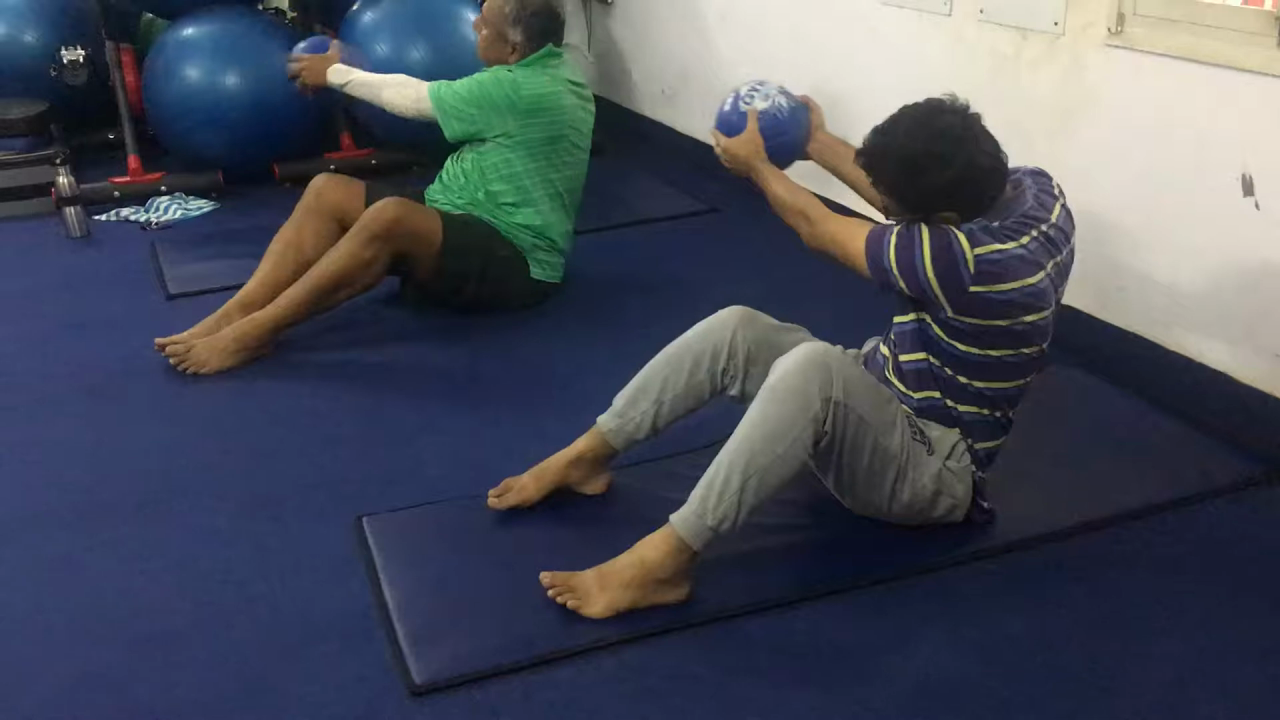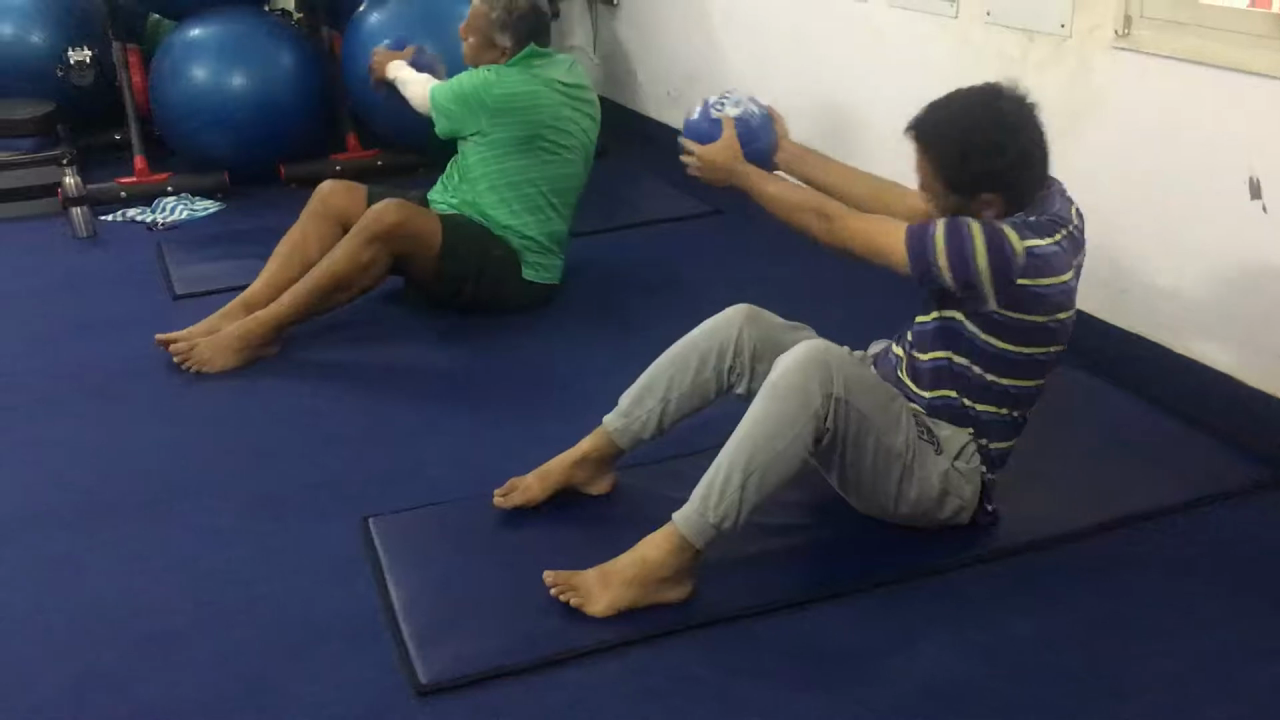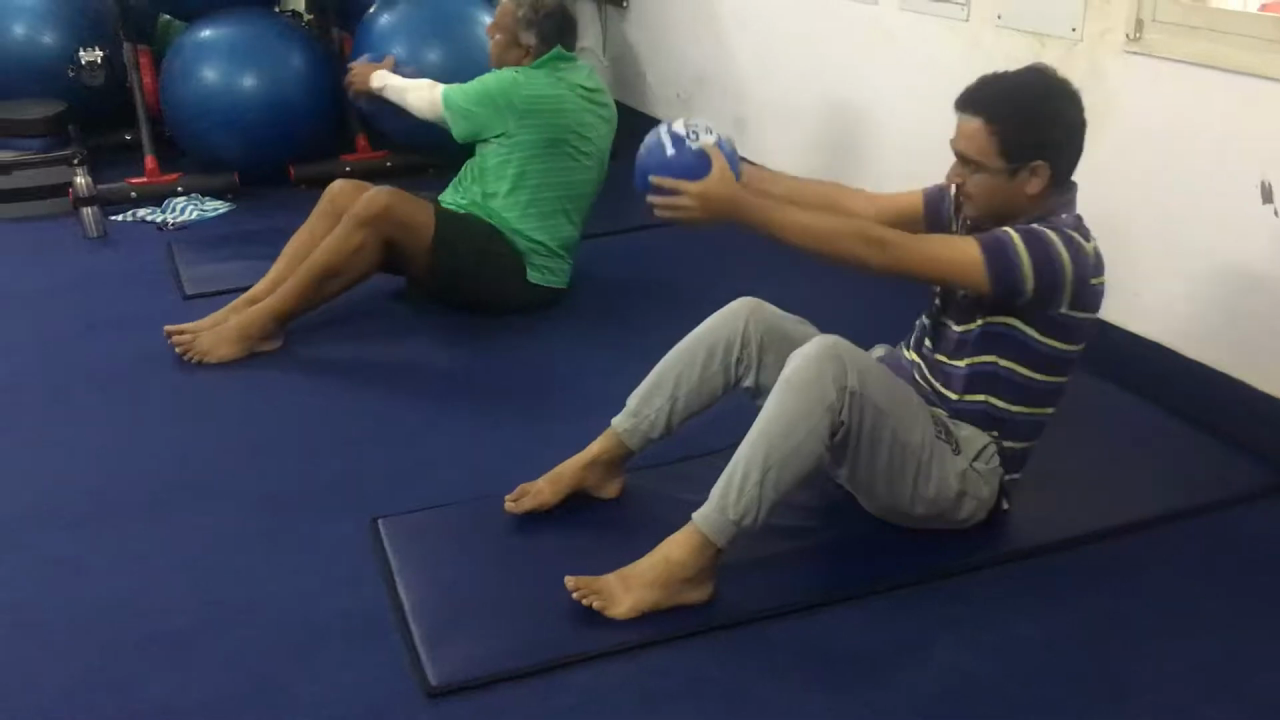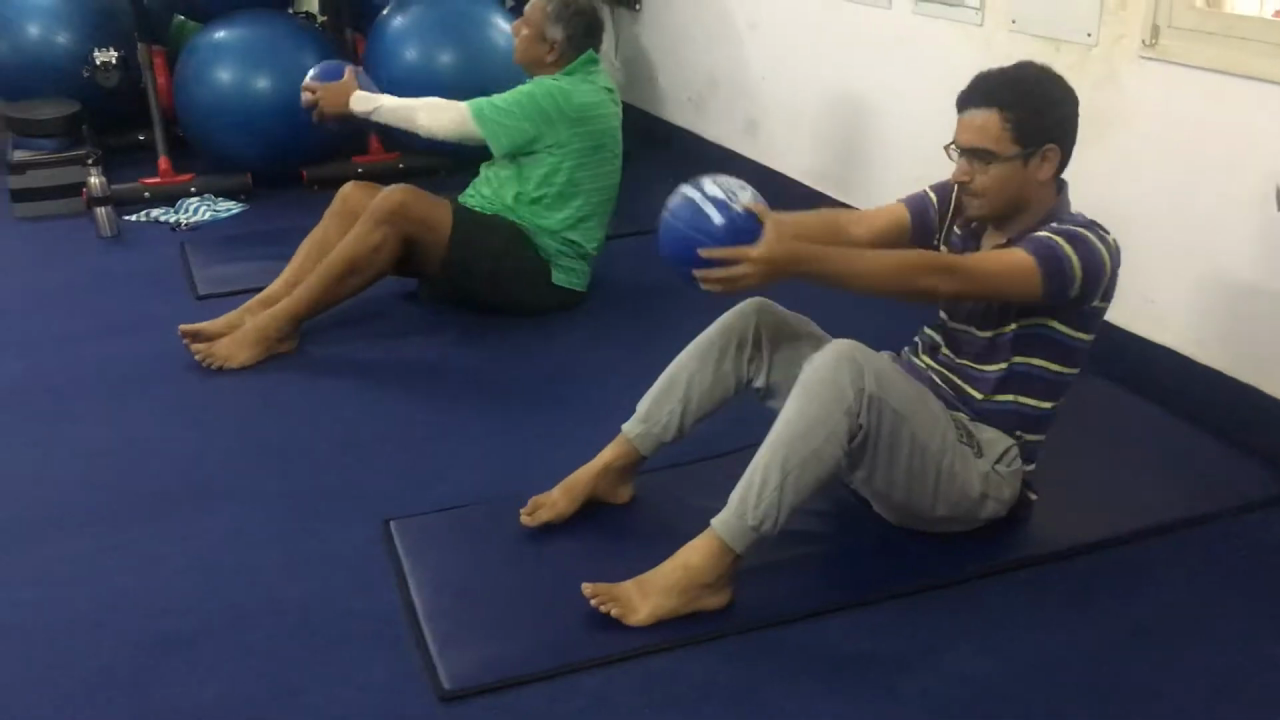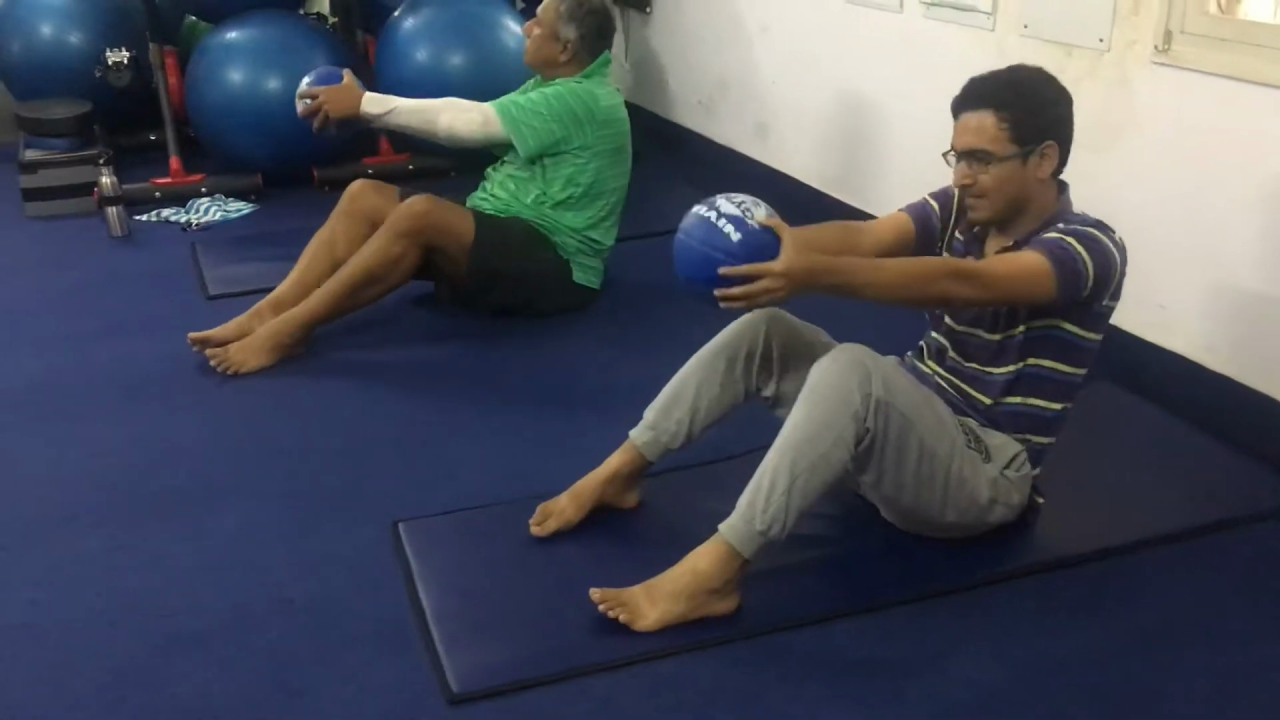
dt=0.2s
person 1, frame 1
left shoulder: (960, 259)
right shoulder: (1033, 189)
left elbow: (818, 226)
right elbow: (911, 193)
left wrist: (757, 163)
right wrist: (819, 143)
left hip: (932, 470)
left knee: (811, 366)
right knee: (737, 329)
left ankle: (665, 560)
right ankle: (585, 457)
person 1, frame 2
left shoulder: (997, 250)
right shoulder: (1042, 194)
left elbow: (836, 225)
right elbow: (914, 211)
left wrist: (737, 170)
right wrist: (791, 154)
left hip: (938, 472)
left knee: (812, 364)
right knee: (742, 327)
left ankle: (668, 559)
right ankle: (591, 457)
person 1, frame 3
left shoulder: (1059, 254)
right shoulder: (986, 200)
left elbow: (879, 248)
right elbow: (866, 207)
left wrist: (738, 207)
right wrist: (740, 178)
left hip: (955, 470)
right hip: (901, 404)
left knee: (826, 359)
right knee: (748, 320)
left ankle: (689, 560)
right ankle: (600, 460)
person 1, frame 4
left shoulder: (1085, 252)
right shoulder: (960, 204)
left elbow: (940, 275)
right elbow: (854, 229)
left wrist: (795, 261)
right wrist: (757, 230)
left hip: (972, 469)
right hip: (905, 410)
left knee: (844, 365)
right knee: (755, 321)
left ankle: (707, 566)
right ankle: (613, 466)
person 1, frame 5
left shoulder: (1092, 251)
right shoulder: (960, 209)
left elbow: (959, 283)
right elbow: (865, 238)
left wrist: (812, 273)
left hip: (981, 474)
right hip: (909, 418)
left knee: (850, 371)
right knee: (764, 330)
left ankle: (715, 571)
right ankle: (617, 474)
person 2, frame 1
left shoulder: (516, 89)
right shoulder: (545, 71)
left elbow: (415, 99)
left wrist: (333, 72)
left hip: (512, 263)
left knee: (390, 217)
right knee: (327, 192)
left ankle: (254, 333)
right ankle: (236, 314)
person 2, frame 2
left shoulder: (494, 89)
right shoulder: (568, 73)
left elbow: (428, 98)
left wrist: (394, 68)
left hip: (512, 265)
left knee: (391, 218)
right knee: (333, 197)
left ankle: (257, 333)
right ankle: (239, 312)
person 2, frame 3
left shoulder: (519, 91)
right shoulder: (585, 79)
left elbow: (432, 102)
left wrist: (378, 79)
left hip: (518, 269)
right hip: (489, 234)
left knee: (383, 205)
right knee: (343, 195)
left ankle: (260, 325)
right ankle: (245, 308)
person 2, frame 4
left shoulder: (558, 99)
right shoulder: (579, 81)
left elbow: (452, 122)
right elbow: (471, 120)
left wrist: (355, 101)
right wrist: (369, 102)
left hip: (537, 269)
right hip: (512, 237)
left knee: (398, 203)
right knee: (355, 197)
left ankle: (275, 326)
right ankle: (261, 309)
person 2, frame 5
left shoulder: (580, 102)
right shoulder: (561, 85)
left elbow: (469, 122)
right elbow: (479, 122)
left wrist: (366, 103)
right wrist: (367, 107)
left hip: (553, 269)
right hip: (508, 235)
left knee: (420, 214)
right knee: (364, 196)
left ankle: (286, 332)
right ankle: (271, 311)
